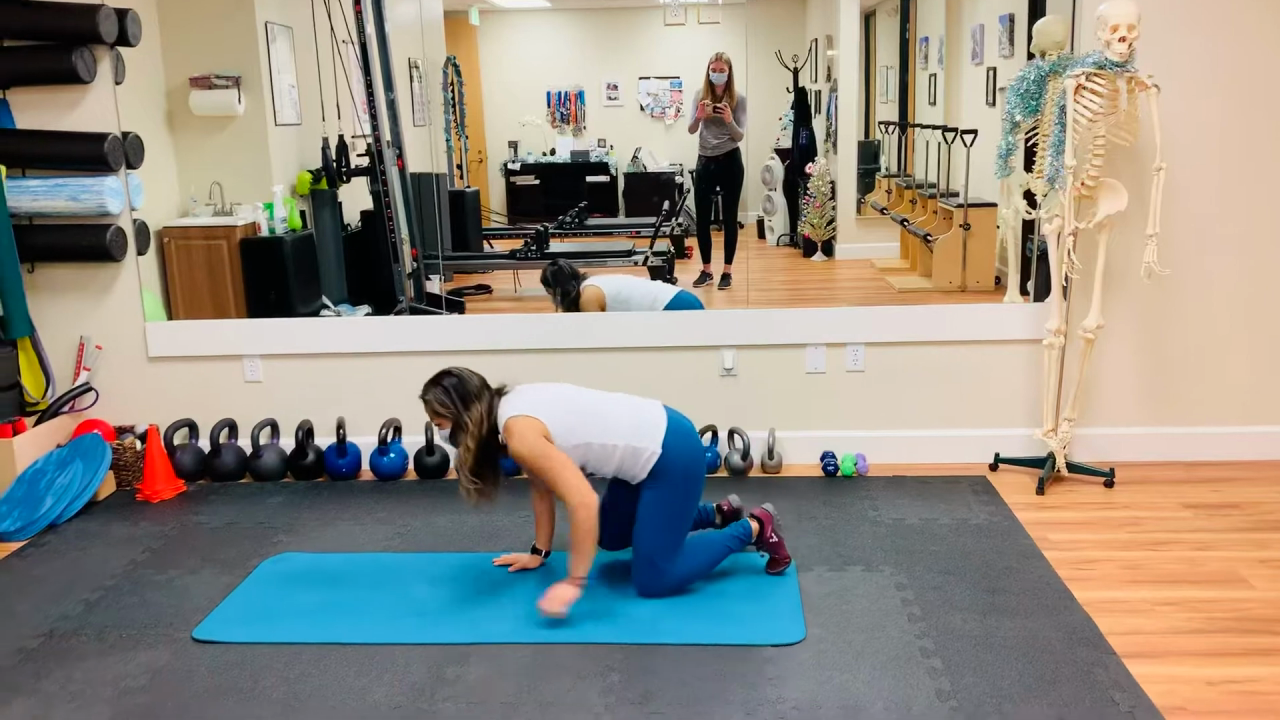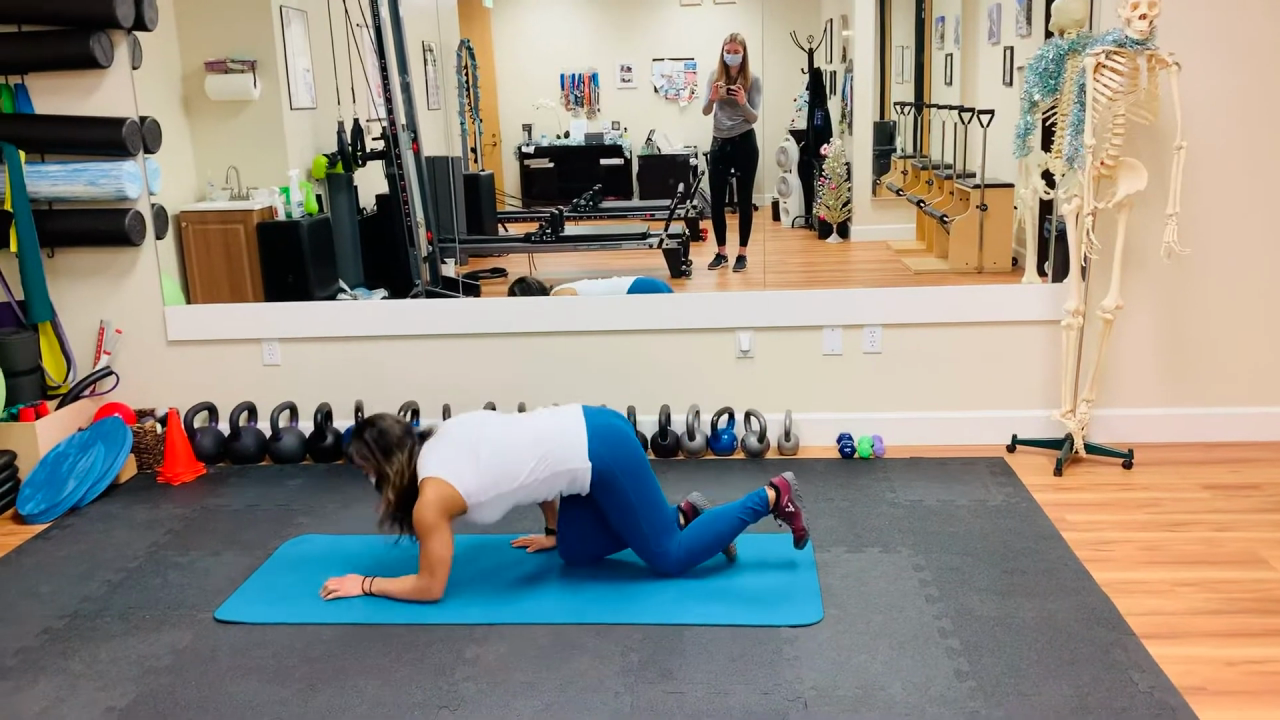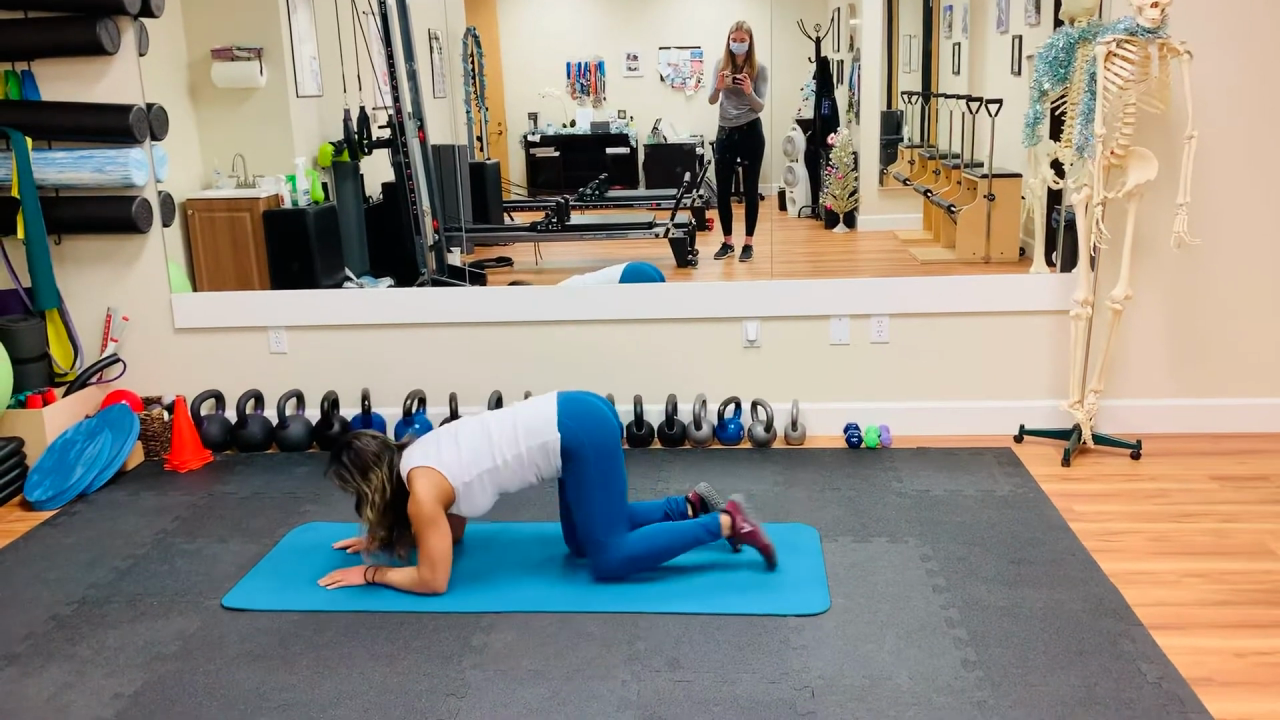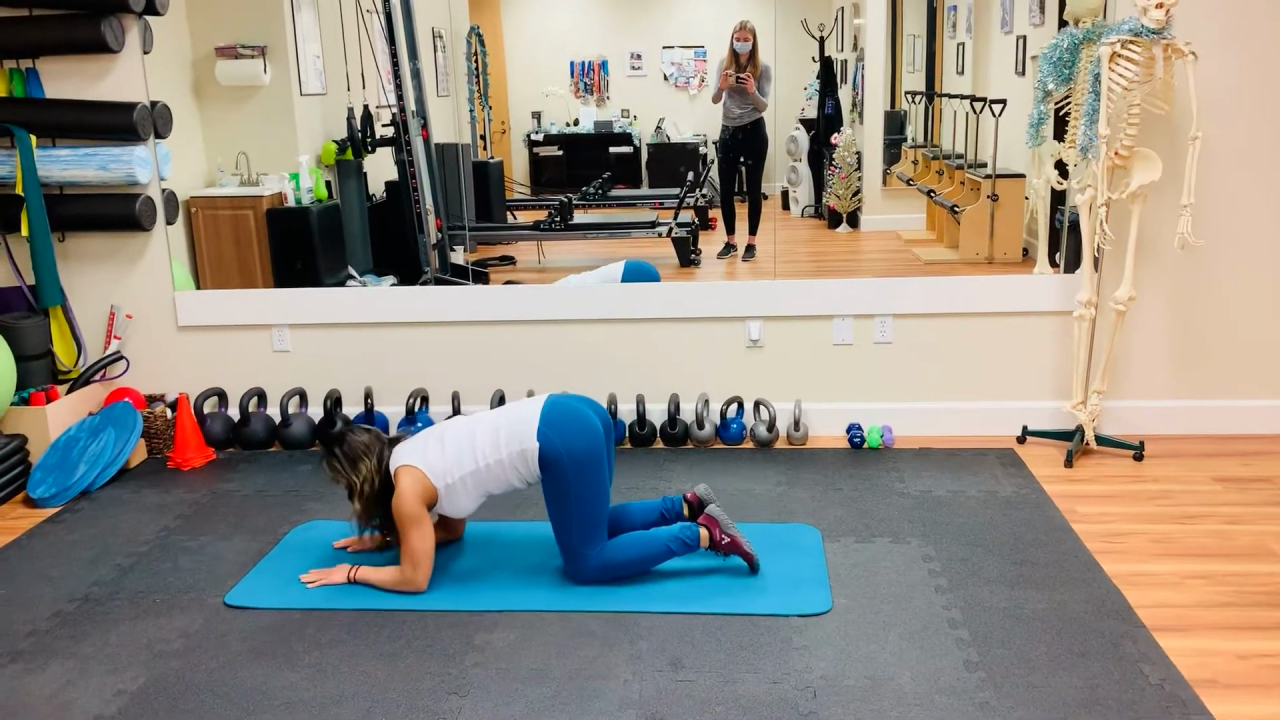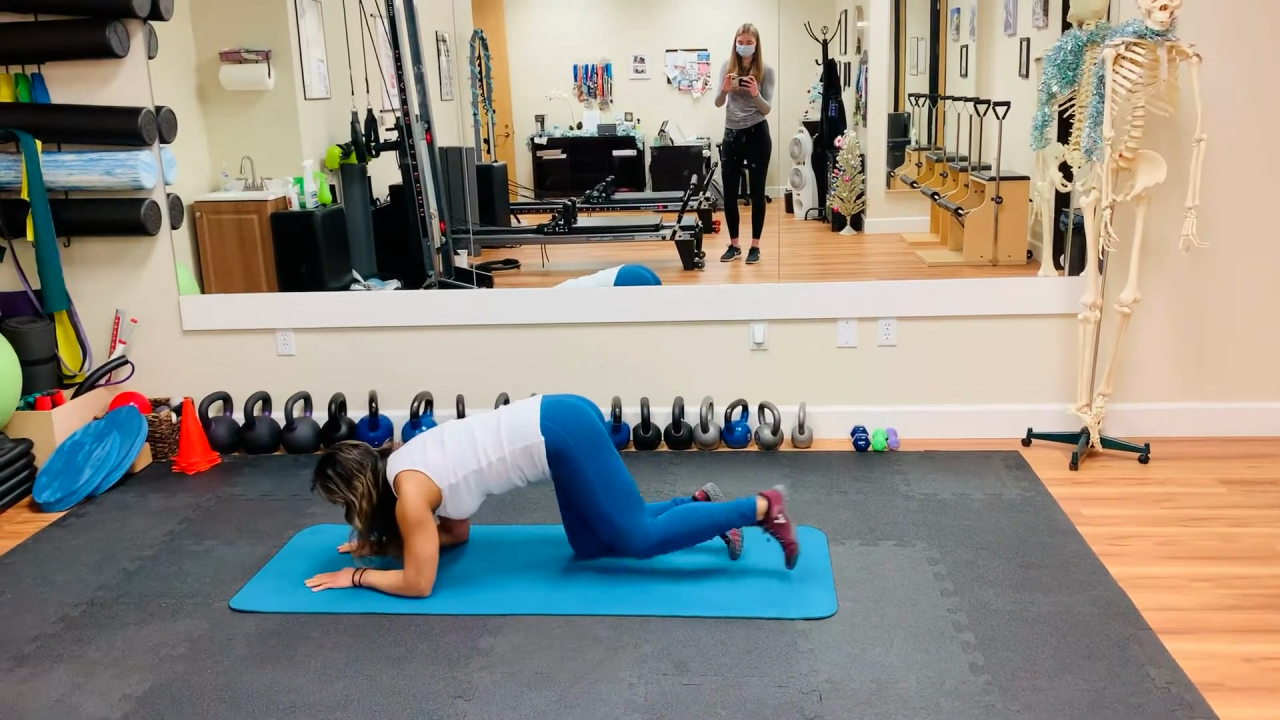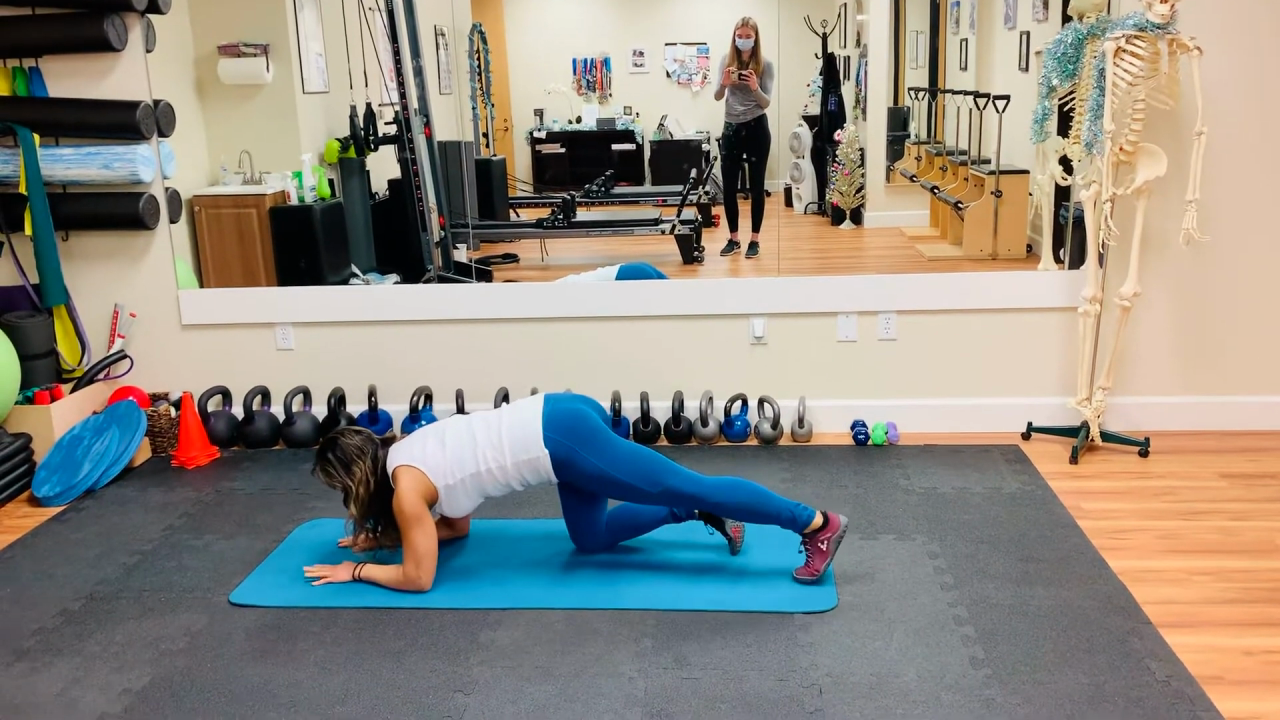
dt=0.7s
person 1, frame 1
left shoulder: (518, 433)
right shoulder: (512, 405)
left elbow: (583, 502)
right elbow: (543, 486)
left wrist: (574, 582)
right wrist: (539, 552)
left hip: (673, 454)
right hip: (655, 438)
left knee: (653, 580)
right knee: (610, 537)
left ankle: (753, 528)
right ankle: (719, 514)
person 1, frame 2
left shoulder: (431, 495)
right shoulder: (444, 434)
left elbow: (430, 587)
left wrist: (365, 584)
right wrist: (552, 531)
left hip: (603, 452)
right hip: (590, 424)
left knee: (669, 557)
right knee: (577, 552)
left ankle: (772, 497)
right ankle: (684, 512)
person 1, frame 3
left shoulder: (421, 490)
right shoulder: (417, 454)
left elbow: (433, 581)
right elbow: (451, 530)
left wrist: (369, 573)
right wrist: (380, 536)
left hip: (580, 431)
right hip: (577, 412)
left knee: (610, 558)
right knee: (582, 542)
left ankle: (727, 523)
right ankle: (691, 504)
person 1, frame 4
left shoulder: (406, 488)
right shoulder: (409, 452)
left elbow: (415, 579)
right elbow: (450, 528)
left wrist: (350, 573)
right wrist: (384, 536)
left hip: (564, 438)
right hip: (574, 414)
left knee: (586, 563)
right knee: (591, 527)
left ankle: (704, 534)
right ankle: (689, 505)
person 1, frame 5
left shoulder: (407, 492)
right shoulder: (401, 459)
left elbow: (418, 583)
right elbow: (453, 532)
left wrist: (355, 576)
right wrist: (379, 541)
left hip: (561, 434)
right hip: (561, 417)
left knee: (637, 539)
right knee: (589, 544)
left ankle: (760, 508)
right ankle: (697, 503)
person 1, frame 6
left shoulder: (406, 485)
right shoulder: (405, 449)
left elbow: (419, 577)
right elbow: (453, 524)
left wrist: (355, 570)
right wrist: (382, 535)
left hip: (562, 438)
right hip: (563, 416)
left knee: (689, 486)
right knee: (591, 539)
left ankle: (817, 524)
right ankle: (699, 512)
person 2, frame 1
left shoulder: (738, 98)
right shoulder: (700, 95)
left elbow: (740, 136)
right elbow: (691, 130)
left wrist: (729, 120)
right wrist: (699, 117)
left hip: (730, 161)
right hip: (705, 161)
left knee: (729, 218)
right knee: (702, 219)
left ankle: (727, 272)
right ankle: (706, 270)
person 2, frame 2
left shoulder: (753, 80)
right shoulder: (715, 76)
left elbow: (754, 118)
right elbow: (705, 112)
left wrist: (743, 102)
right wrist: (712, 98)
left hip: (744, 143)
right hip: (719, 143)
left knee: (744, 200)
right knee: (717, 200)
left ankle: (742, 254)
right ankle: (721, 252)
person 2, frame 3
left shoulder: (759, 68)
right shoulder: (721, 64)
left elbow: (760, 107)
right elbow: (711, 101)
left wrist: (749, 92)
right wrist: (718, 87)
left hip: (750, 132)
right hip: (725, 132)
left knee: (750, 190)
right knee: (723, 190)
left ankle: (748, 243)
right ankle: (727, 242)
person 2, frame 4
left shoulder: (763, 68)
right shoulder: (724, 64)
left elbow: (764, 106)
right elbow: (715, 100)
left wrist: (752, 91)
right wrist: (721, 86)
left hip: (753, 131)
right hip: (728, 131)
left knee: (753, 189)
right knee: (726, 189)
left ankle: (751, 243)
right ankle: (730, 241)
person 2, frame 5
left shoulder: (766, 71)
right shoulder: (727, 67)
left elbow: (767, 109)
right elbow: (718, 103)
left wrist: (755, 94)
right wrist: (724, 89)
left hip: (757, 134)
right hip: (732, 134)
left knee: (756, 192)
right knee: (729, 193)
left ankle: (755, 246)
right ankle: (734, 245)
person 2, frame 6
left shoulder: (765, 65)
right shoulder: (726, 61)
left elbow: (766, 103)
right elbow: (717, 97)
left wrist: (755, 88)
right wrist: (723, 83)
left hip: (756, 128)
right hip: (731, 128)
left knee: (756, 186)
right knee: (729, 187)
left ankle: (754, 240)
right ankle: (733, 239)
